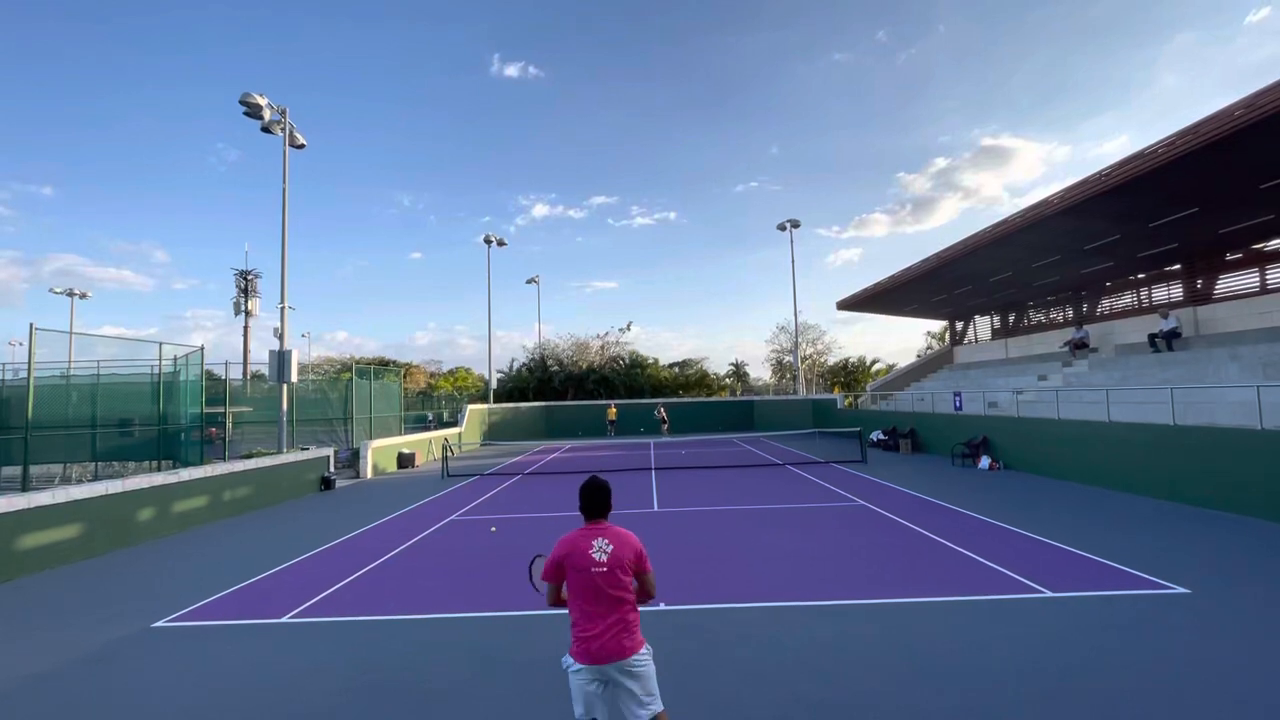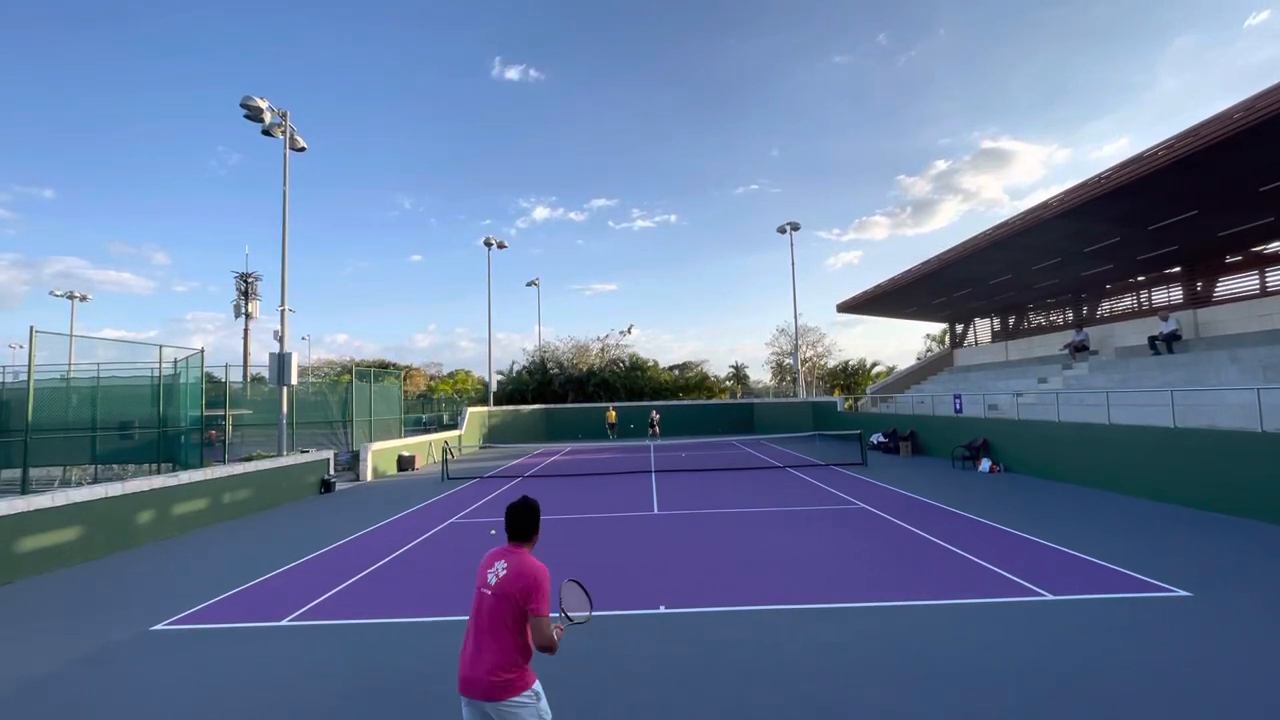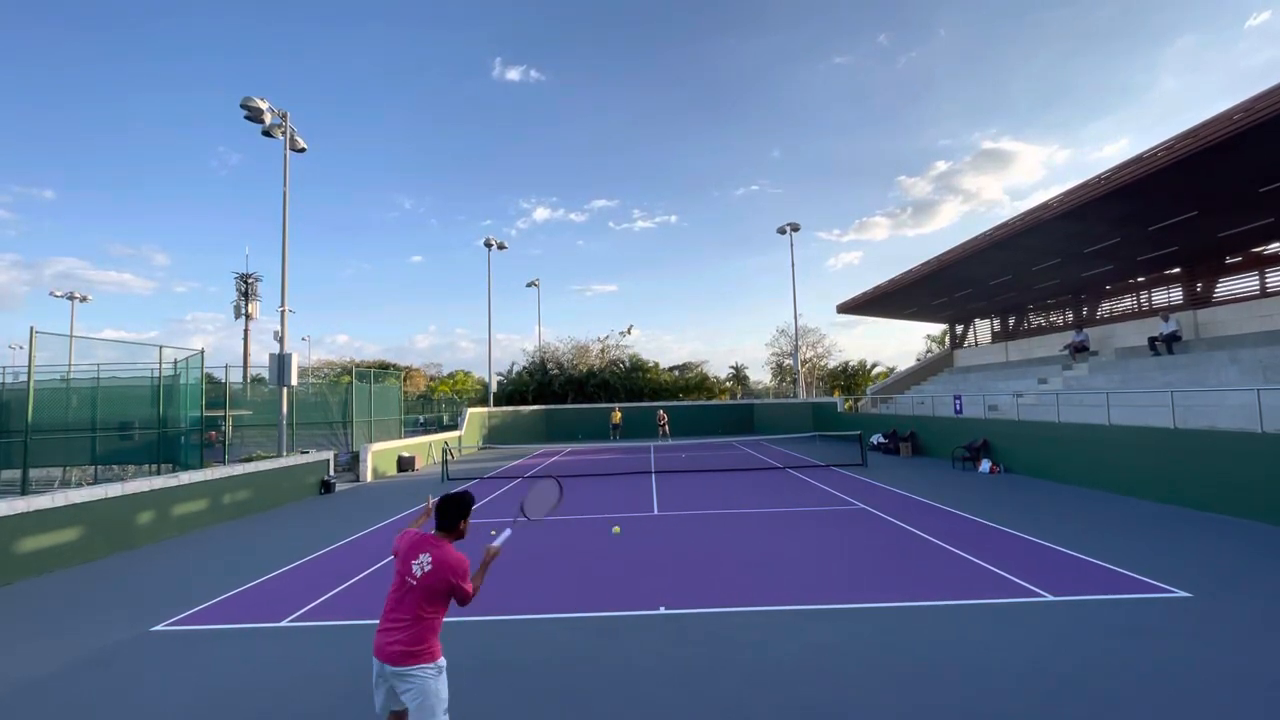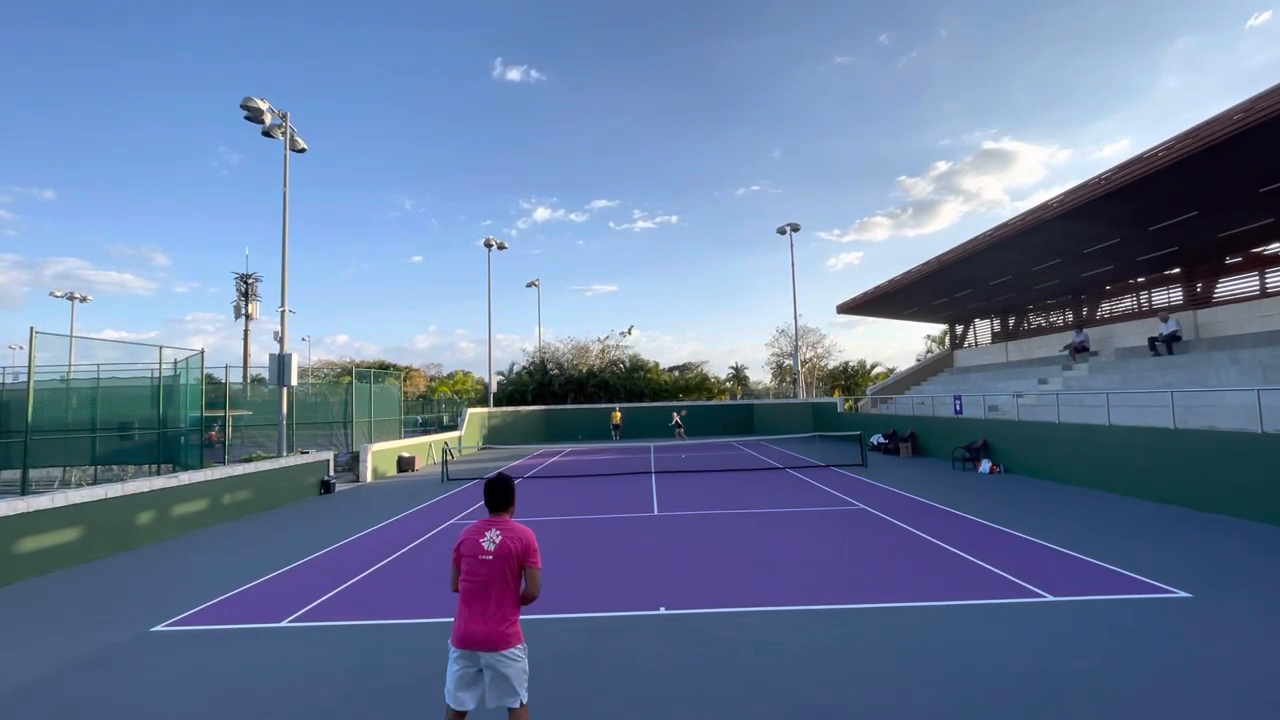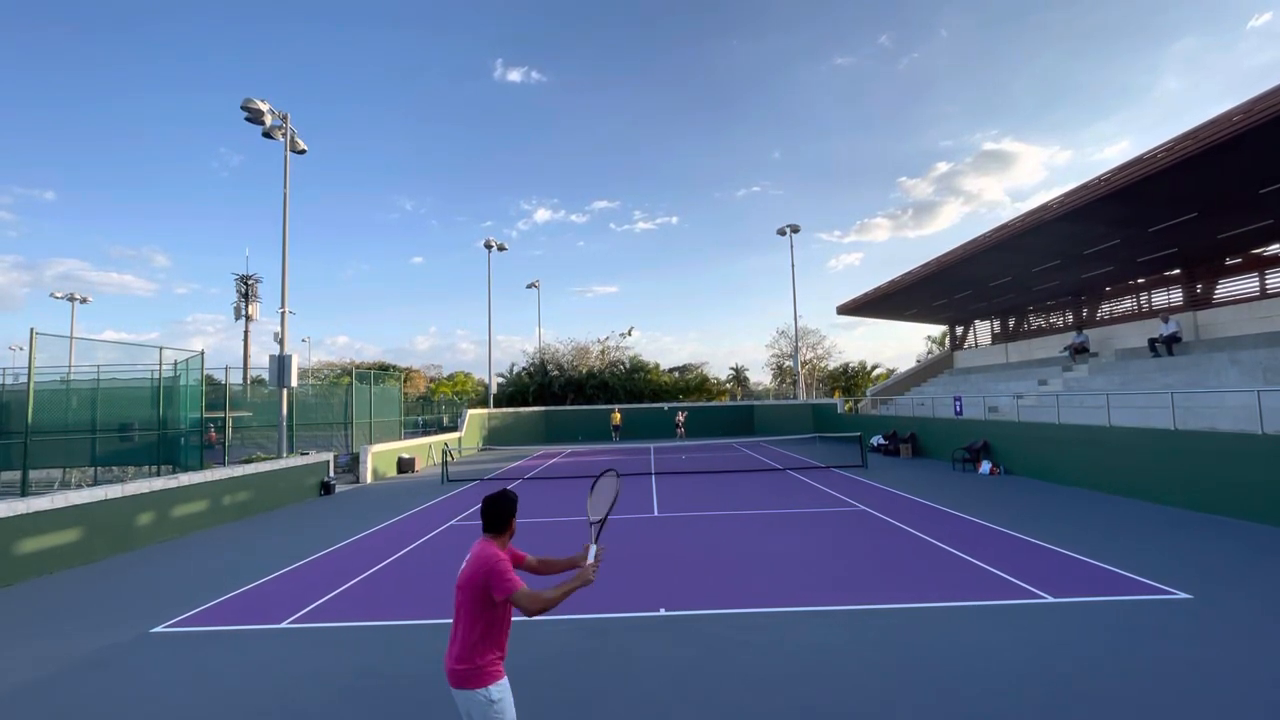
dt=1s
person 1, frame 1
left shoulder: (563, 547)
right shoulder: (631, 541)
left elbow: (552, 600)
right elbow: (650, 592)
left hip: (585, 654)
right hip: (628, 649)
person 1, frame 2
left shoulder: (489, 560)
right shoulder: (534, 572)
right elbow: (545, 642)
right wrist: (557, 639)
left hip: (468, 681)
right hip: (510, 686)
person 1, frame 3
left shoulder: (409, 539)
right shoulder: (457, 563)
right elbow: (464, 599)
left wrist: (424, 515)
right wrist: (486, 563)
left hip: (382, 650)
right hip: (417, 660)
person 1, frame 4
left shoulder: (466, 535)
right shoulder: (524, 536)
left elbow: (455, 586)
right elbow: (534, 591)
left hip: (464, 639)
right hip: (503, 640)
person 1, frame 5
left shoulder: (491, 548)
right shoulder: (493, 560)
left elbow: (534, 565)
right elbow: (532, 606)
left wrist: (576, 562)
right wrist: (576, 582)
left hip: (464, 667)
right hip: (479, 675)
